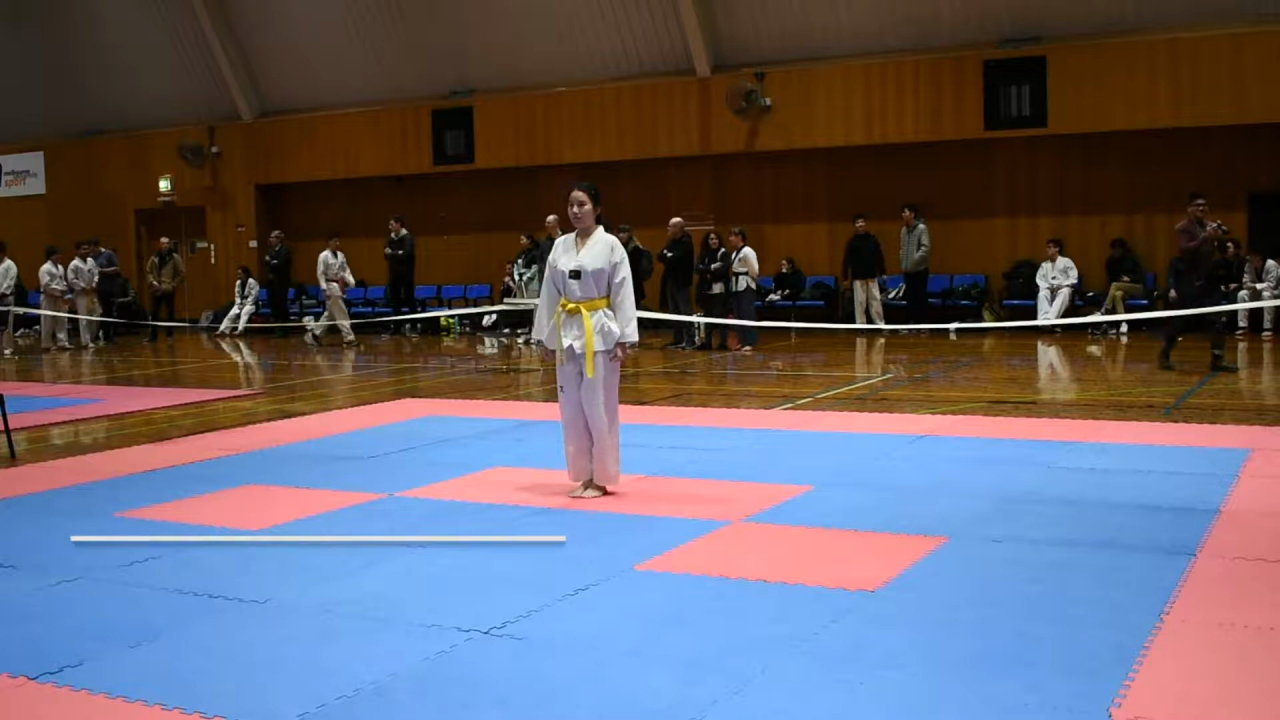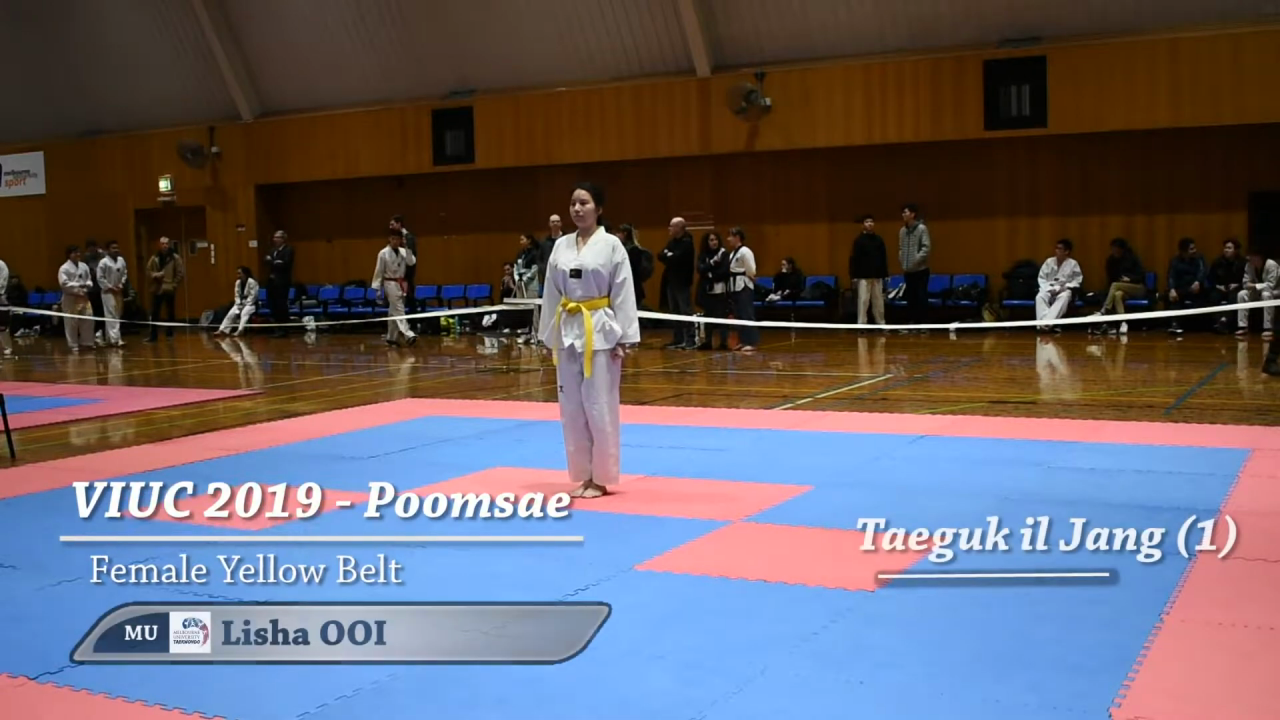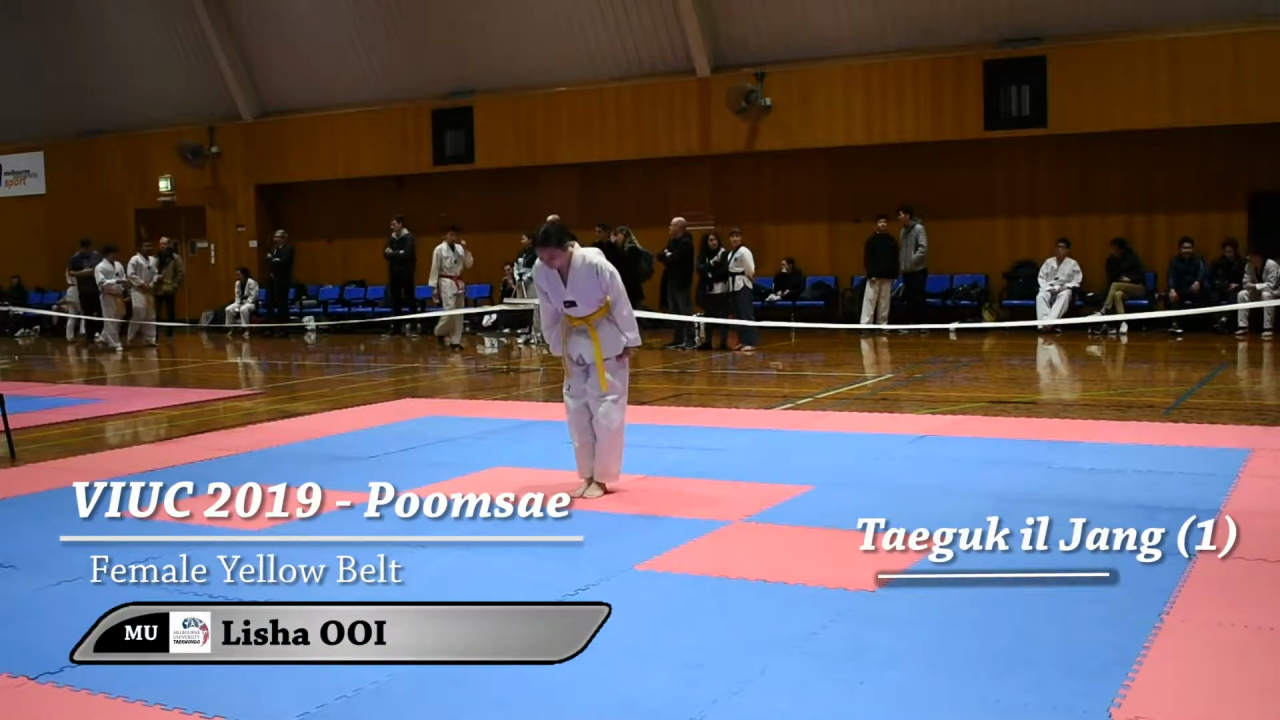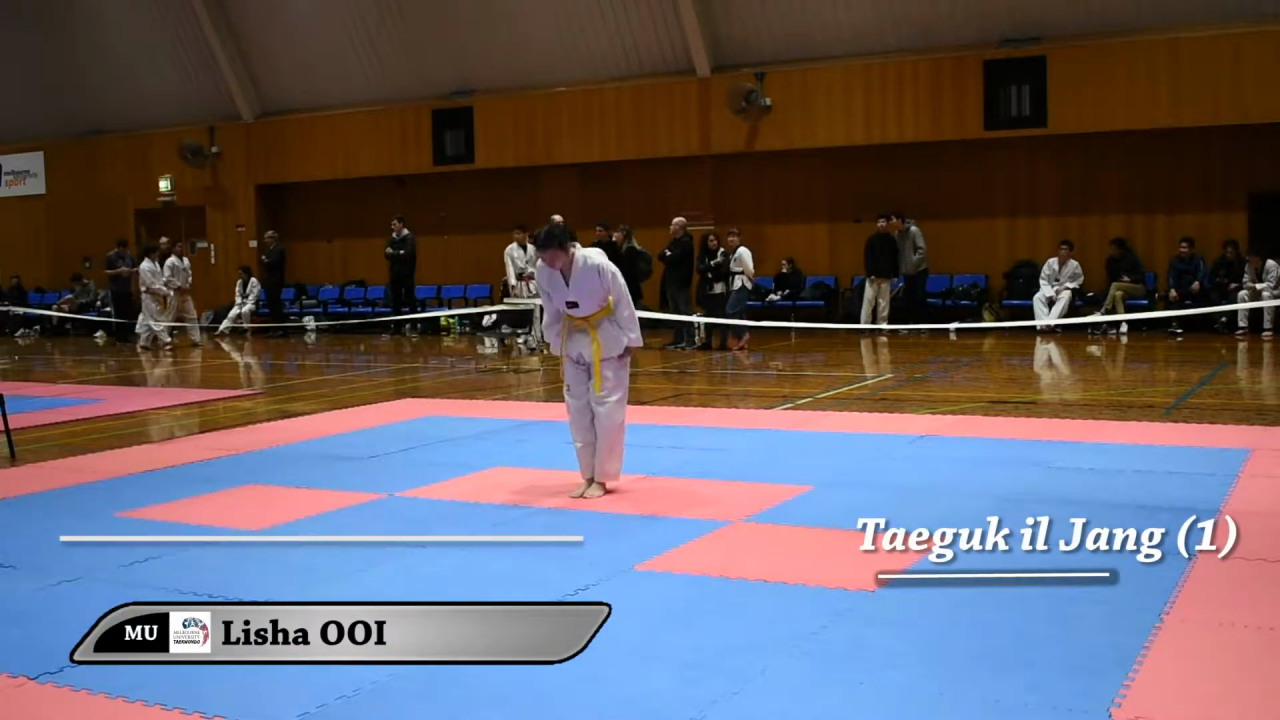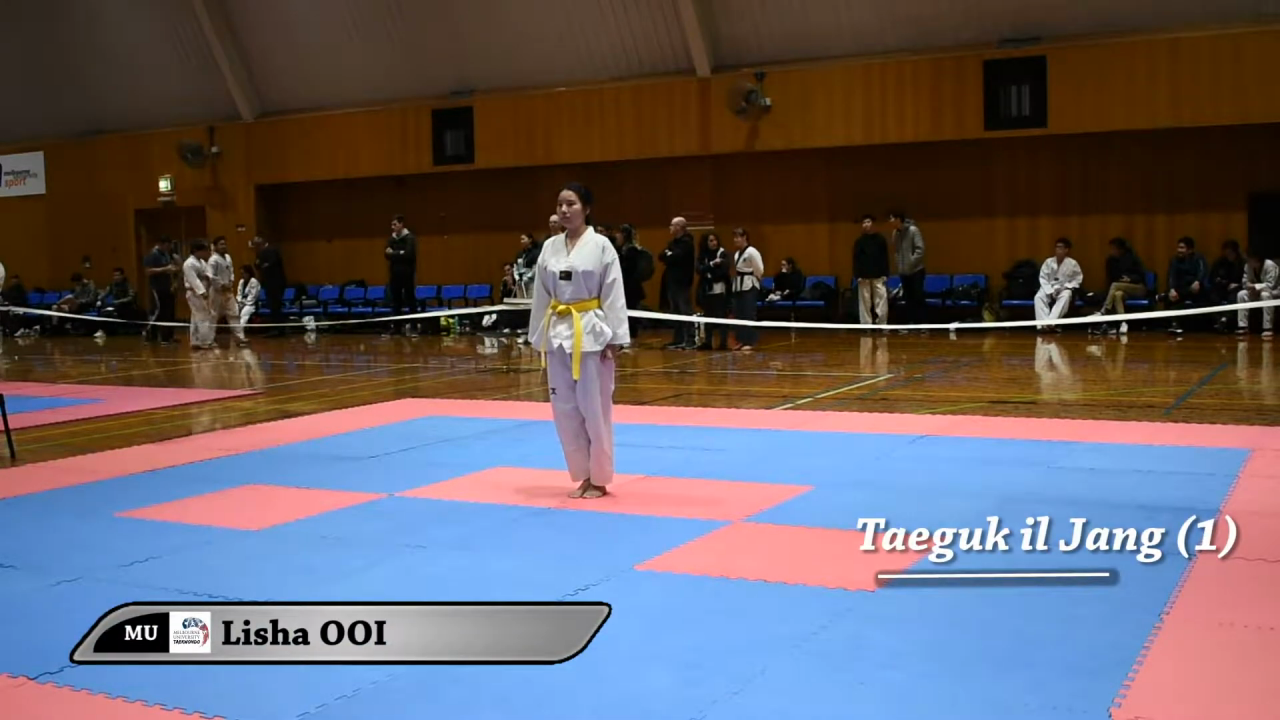
dt=1s
person 1, frame 1
left shoulder: (611, 245)
right shoulder: (560, 245)
left elbow: (623, 295)
right elbow: (549, 293)
left wrist: (624, 339)
right wrist: (545, 337)
left hip: (599, 333)
right hip: (567, 333)
left knee: (599, 407)
right knee: (572, 408)
left ankle: (601, 478)
right ankle: (584, 476)
person 1, frame 2
left shoulder: (611, 245)
right shoulder: (561, 245)
left elbow: (623, 294)
right elbow: (551, 293)
left wrist: (623, 339)
right wrist: (549, 336)
left hip: (600, 333)
right hip: (567, 332)
left knee: (600, 406)
right knee: (572, 408)
left ankle: (601, 478)
right ankle: (584, 475)
person 1, frame 3
left shoulder: (595, 263)
right shoulder: (541, 270)
left elbow: (621, 304)
right elbow: (549, 313)
left wrist: (627, 343)
right wrist: (558, 346)
left hip: (605, 340)
right hip: (573, 341)
left knee: (606, 409)
right knee: (576, 410)
left ankle: (602, 478)
right ankle: (588, 475)
person 1, frame 4
left shoulder: (597, 264)
right shoulder: (543, 271)
left elbow: (623, 304)
right elbow: (551, 313)
left wrist: (630, 343)
right wrist: (558, 346)
left hip: (607, 340)
right hip: (574, 342)
left knee: (607, 409)
right knee: (578, 410)
left ankle: (602, 478)
right ankle: (588, 475)
person 1, frame 5
left shoulder: (601, 246)
right shoulder: (550, 247)
left elbow: (614, 296)
right elbow: (541, 296)
left wrist: (614, 340)
right wrist: (541, 338)
left hip: (590, 334)
right hip: (558, 334)
left knee: (594, 408)
right knee: (565, 409)
left ankle: (600, 479)
right ankle: (583, 476)
